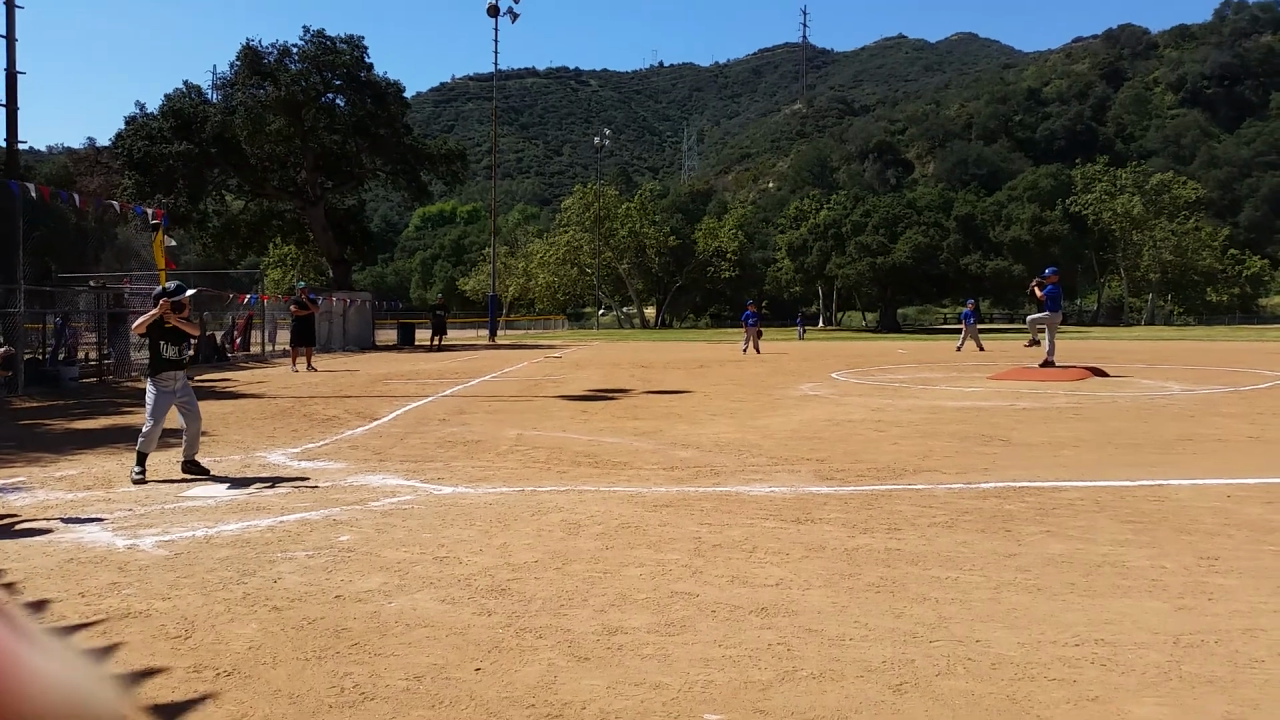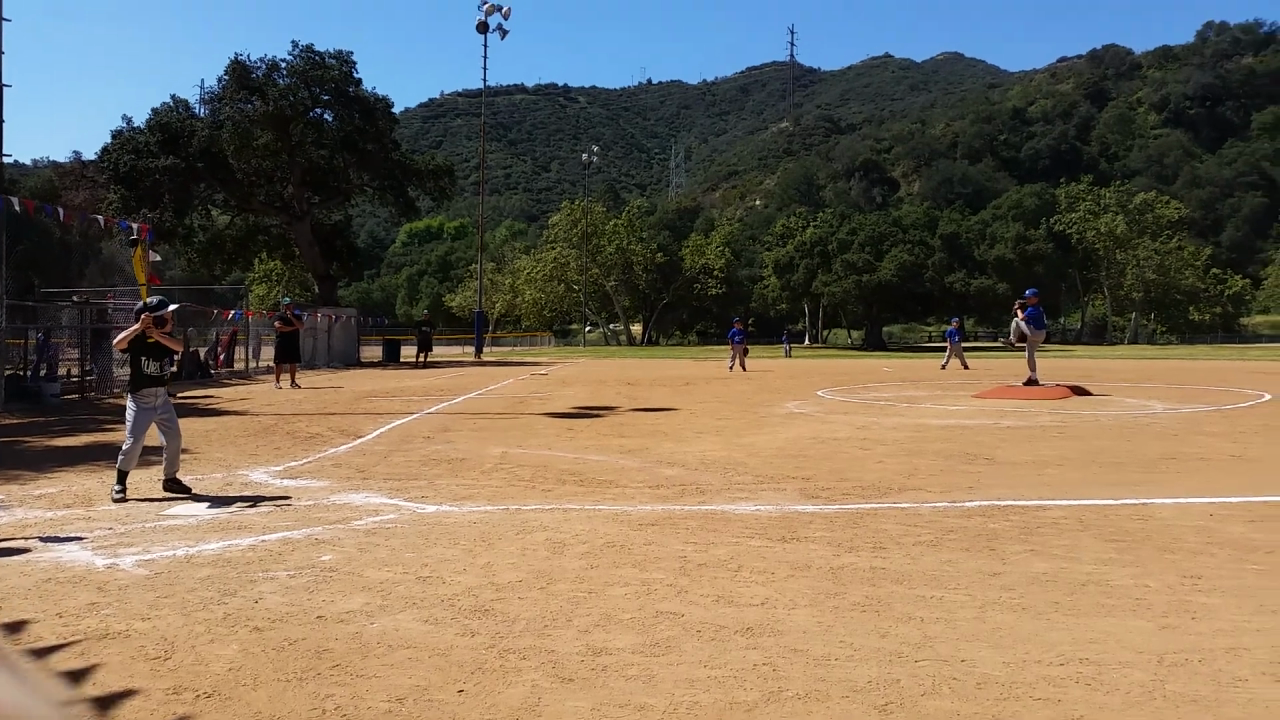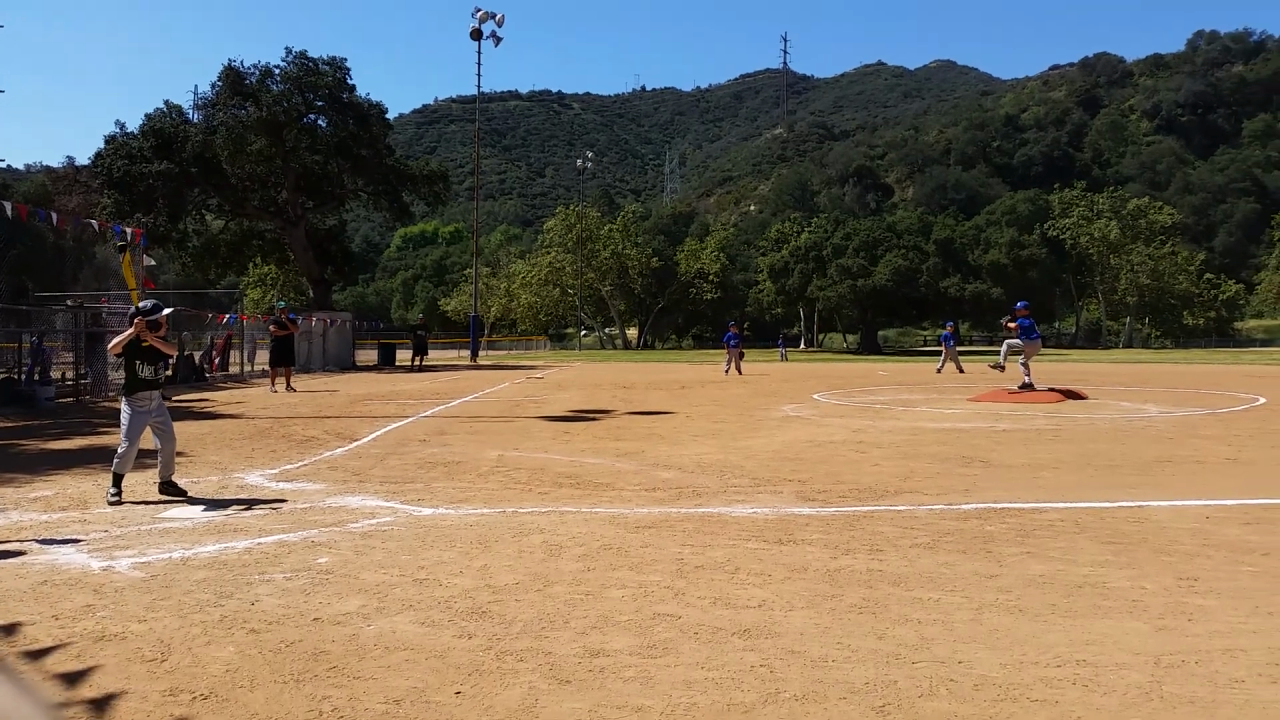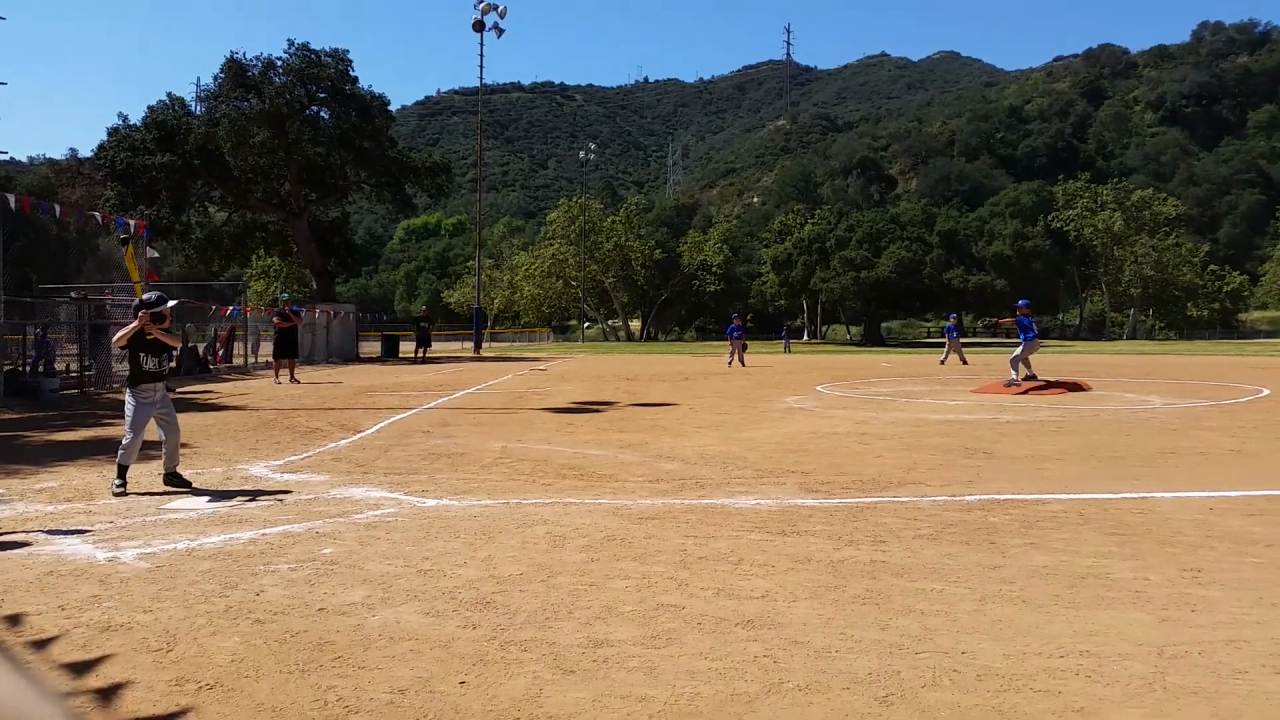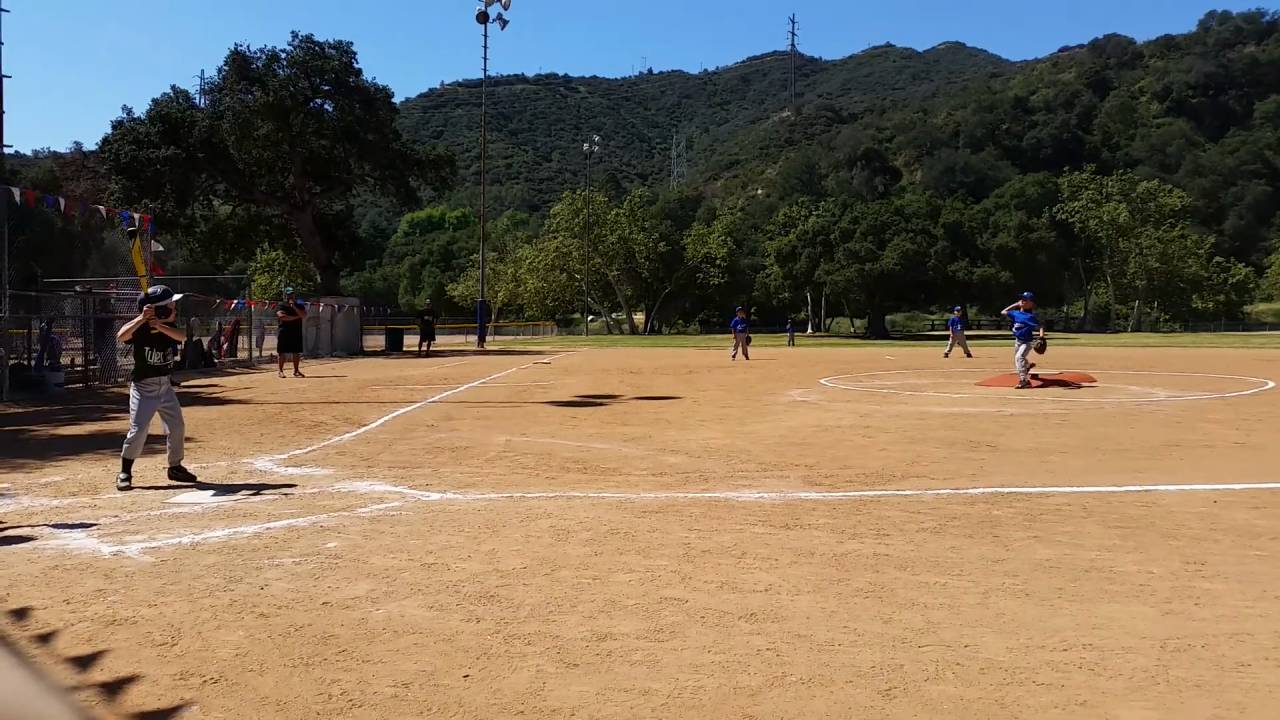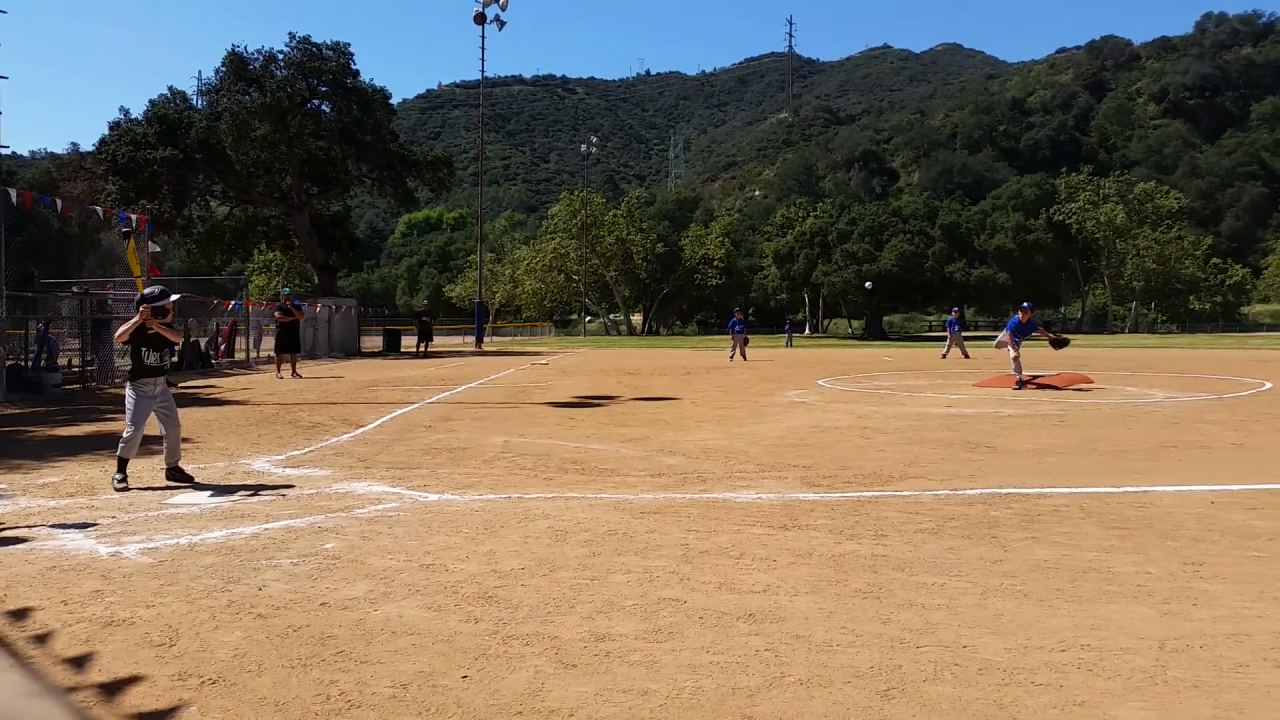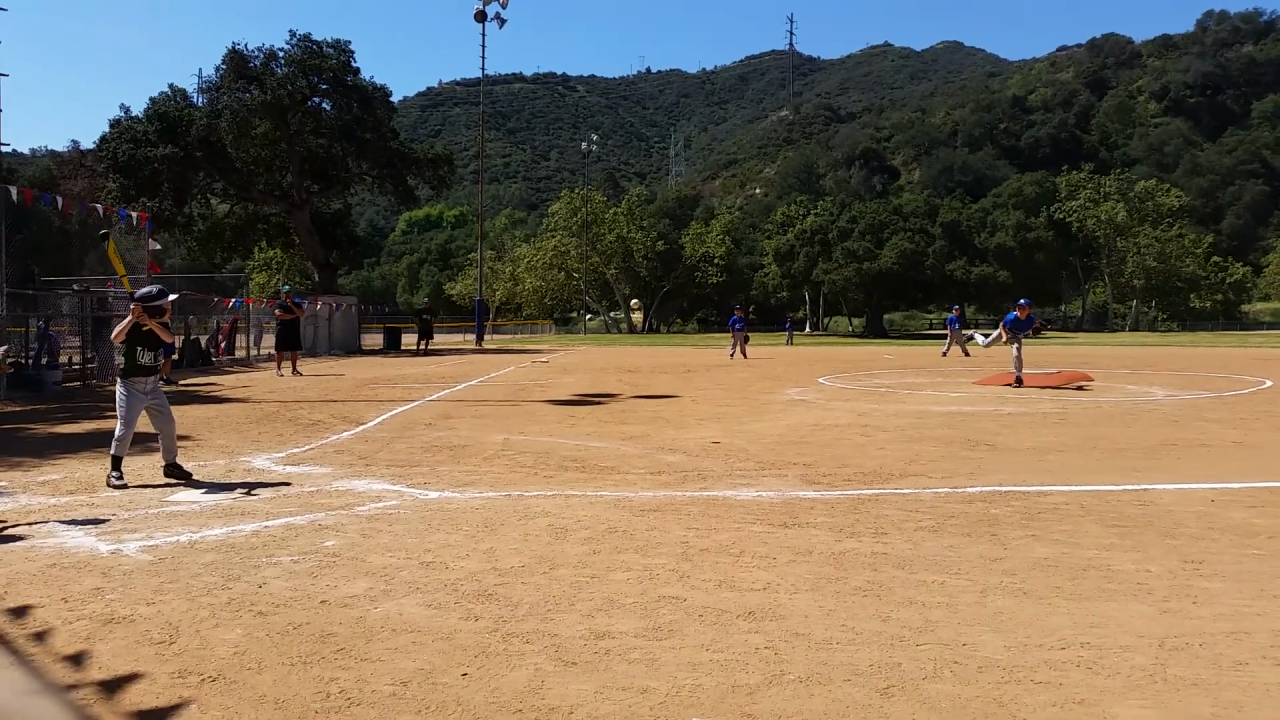
dt=0.2s
person 1, frame 1
left shoulder: (183, 323)
right shoulder: (156, 324)
left elbow: (196, 331)
right elbow: (136, 328)
left wrist: (175, 321)
right wrist: (157, 311)
left hip: (181, 380)
right hip: (159, 382)
left knee: (194, 421)
right knee: (153, 423)
left ankle: (189, 461)
right ankle: (139, 466)
person 1, frame 2
left shoulder: (166, 338)
right shoulder: (137, 339)
left elbow: (179, 346)
right elbow: (117, 343)
left wrist: (157, 335)
right wrist: (139, 325)
left hip: (162, 397)
right hip: (139, 398)
left knee: (174, 438)
right knee: (134, 441)
left ankle: (170, 479)
right ankle: (119, 484)
person 1, frame 3
left shoulder: (160, 342)
right shoulder: (132, 343)
left elbow: (173, 350)
right elbow: (112, 348)
left wrist: (152, 339)
right wrist: (132, 330)
left hip: (156, 400)
right hip: (134, 401)
left knee: (168, 441)
right knee: (129, 444)
left ankle: (166, 482)
right ankle: (115, 487)
person 1, frame 4
left shoulder: (164, 334)
right shoulder: (136, 335)
left elbow: (177, 342)
right elbow: (116, 341)
left wrist: (156, 332)
right wrist: (137, 324)
left hip: (160, 392)
right hip: (138, 393)
left knee: (172, 433)
right knee: (133, 435)
left ankle: (170, 473)
right ankle: (120, 478)
person 1, frame 5
left shoulder: (168, 327)
right shoulder: (141, 329)
left elbow: (181, 336)
right elbow: (121, 336)
left wrist: (160, 326)
right wrist: (142, 318)
left hip: (165, 385)
right hip: (143, 387)
left knee: (176, 427)
right knee: (138, 429)
left ankle: (175, 467)
right ankle: (124, 472)
person 1, frame 6
left shoulder: (166, 328)
right shoulder: (138, 329)
left elbow: (178, 337)
right elbow: (118, 337)
left wrist: (157, 326)
right wrist: (138, 318)
left hip: (161, 386)
right hip: (139, 387)
left knee: (172, 427)
right knee: (134, 429)
left ankle: (172, 468)
right ankle: (120, 473)
person 1, frame 7
left shoulder: (160, 327)
right shoulder: (134, 328)
left elbow: (170, 338)
right elbow: (115, 338)
left wrist: (151, 323)
right wrist: (132, 317)
left hip: (152, 385)
right hip: (130, 385)
left knee: (167, 423)
right knee: (126, 427)
left ankle: (171, 464)
right ankle: (114, 472)
